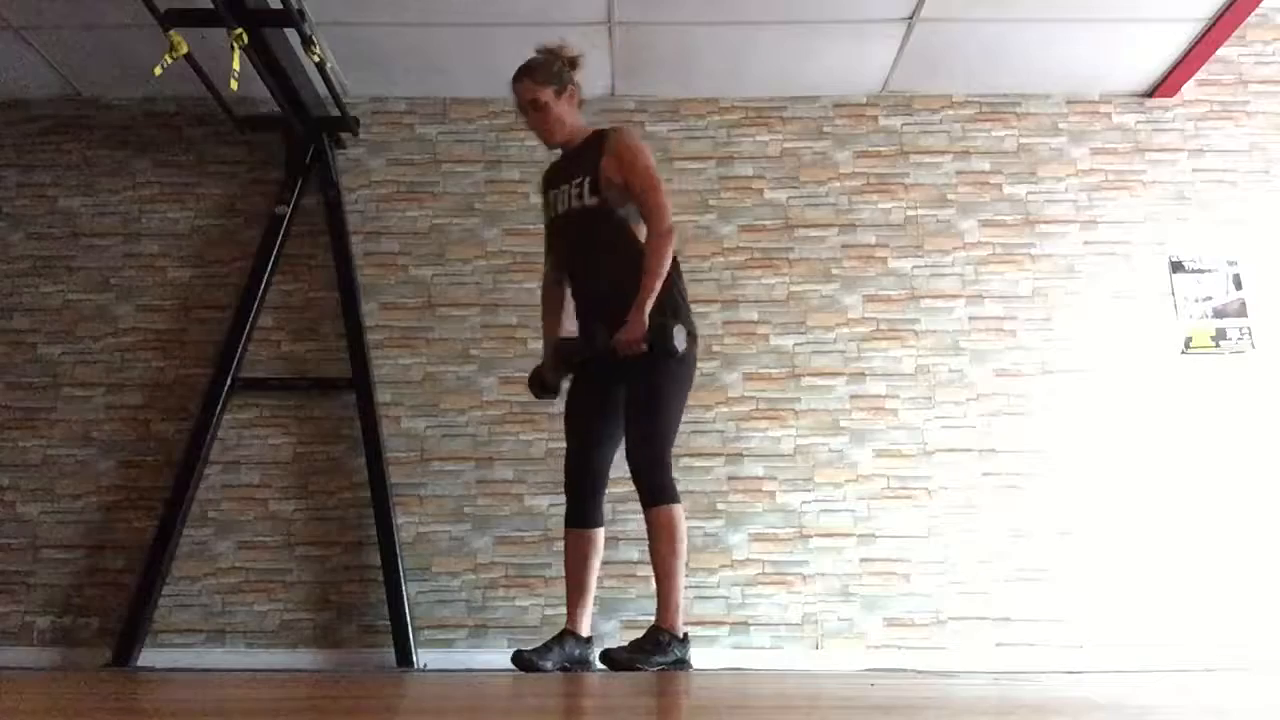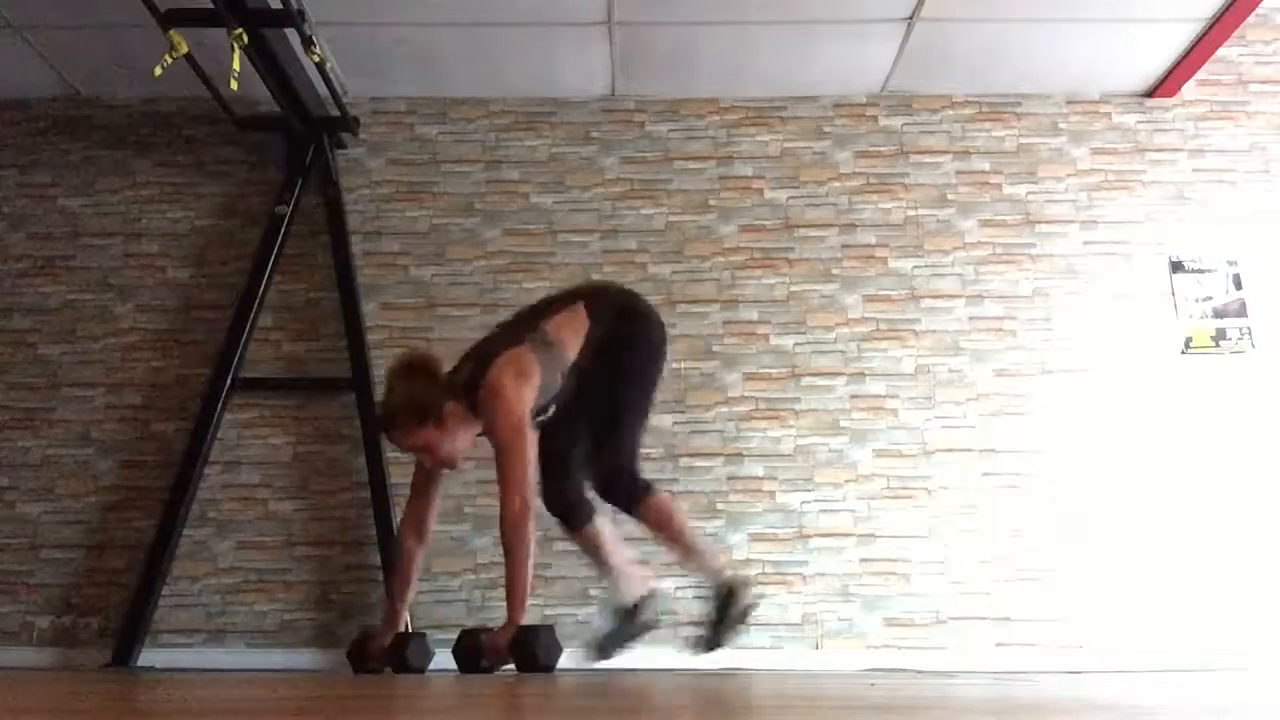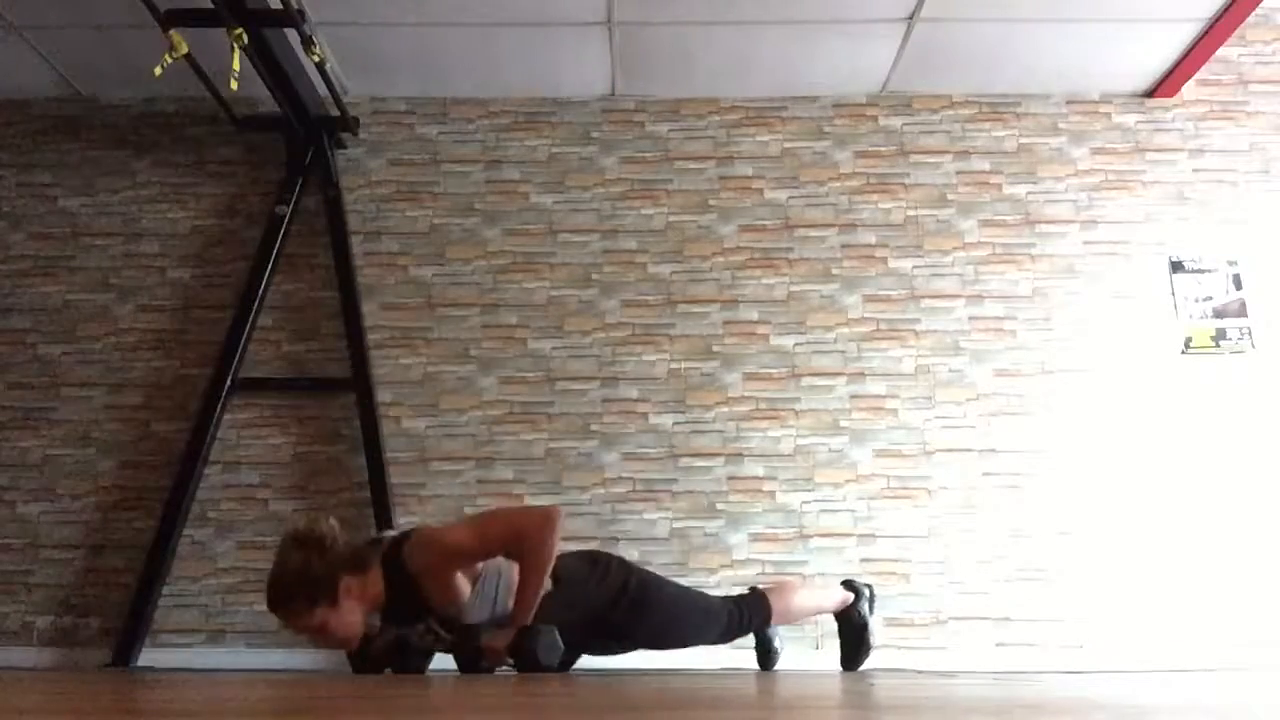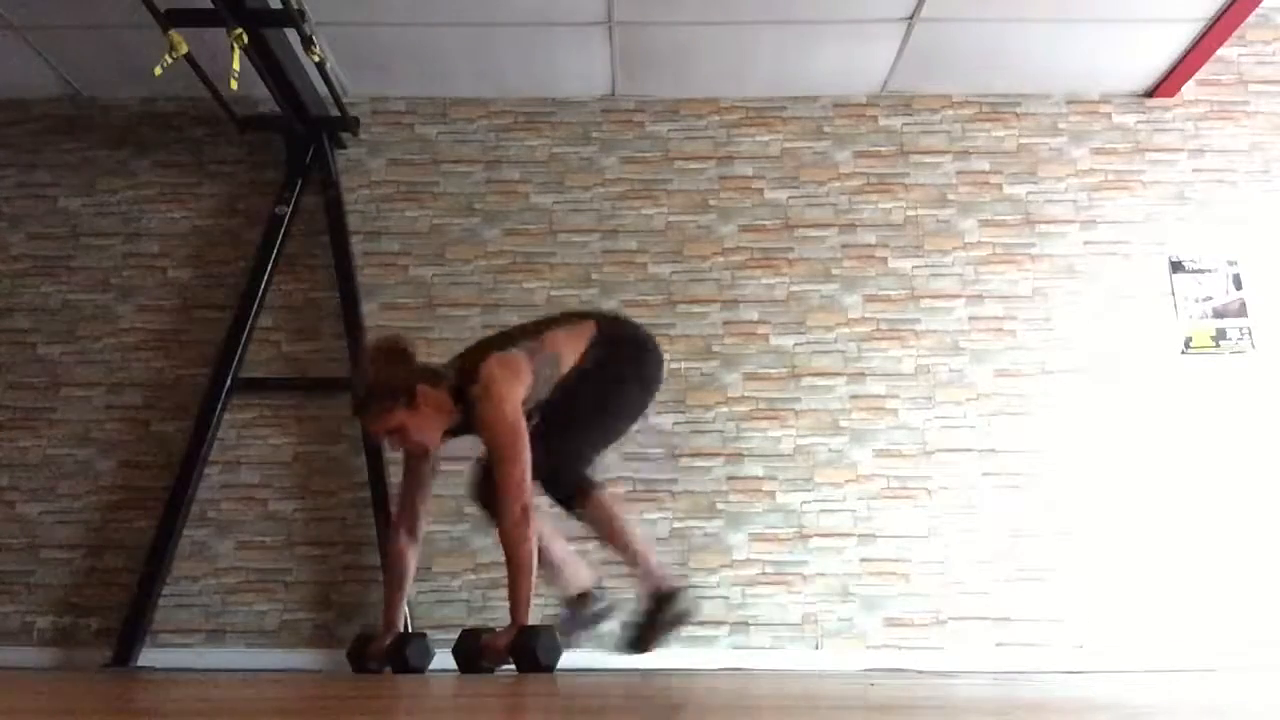
dt=0.7s
person 1, frame 1
left shoulder: (620, 147)
right shoulder: (553, 177)
left elbow: (665, 228)
right elbow: (556, 269)
left wrist: (640, 314)
right wrist: (550, 344)
left hip: (656, 325)
right hip: (608, 334)
left knee: (648, 466)
right knee: (582, 474)
left ankle: (672, 634)
right ankle: (576, 637)
person 1, frame 2
left shoulder: (497, 392)
right shoulder: (448, 408)
left elbow: (516, 509)
right elbow: (415, 525)
left wrist: (514, 623)
right wrist: (392, 623)
right hip: (600, 360)
right knee: (561, 491)
left ankle: (726, 588)
right ankle: (635, 599)
person 1, frame 3
left shoulder: (427, 554)
right shoulder: (374, 575)
left elbow: (544, 524)
left wrist: (514, 628)
left hip: (601, 600)
right hip: (569, 616)
left knee: (729, 618)
left ankle: (851, 599)
right ankle: (760, 624)
person 1, frame 4
left shoulder: (492, 389)
right shoulder: (431, 413)
left elbow: (520, 508)
right elbow: (407, 527)
left wrist: (520, 624)
right wrist: (392, 627)
left hip: (628, 362)
right hip: (563, 387)
left knee: (552, 468)
right knee: (493, 488)
left ankle: (662, 588)
right ankle: (583, 593)
